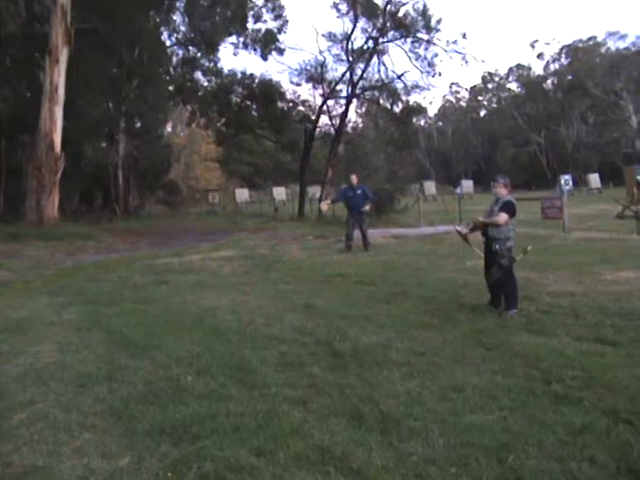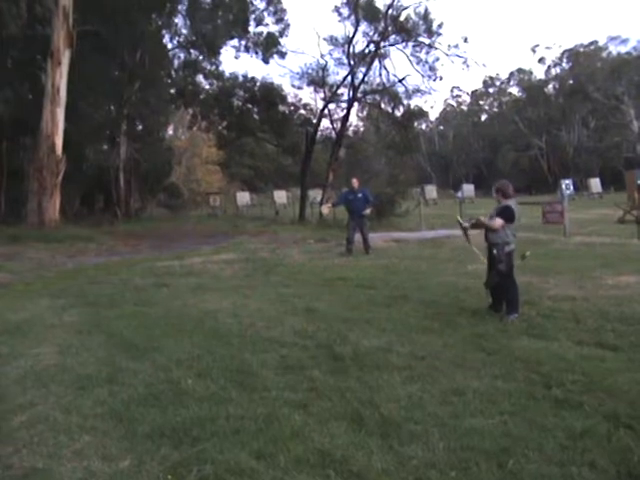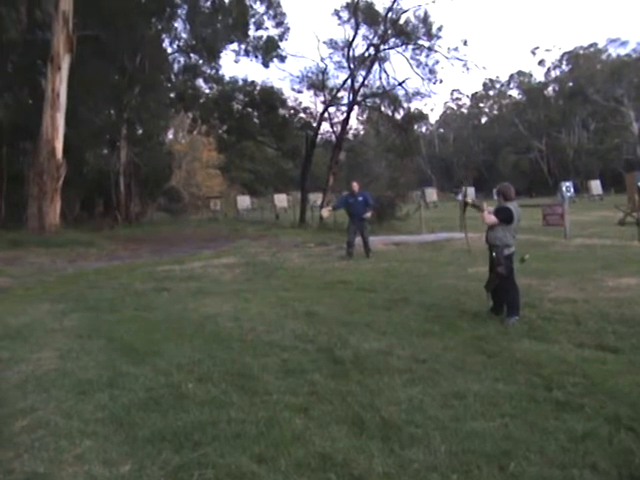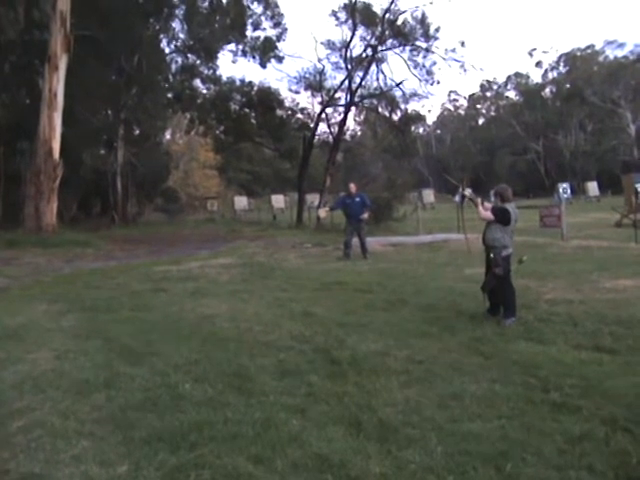
dt=0.5s
person 1, frame 1
left shoulder: (509, 203)
right shoulder: (496, 202)
left elbow: (500, 220)
right elbow: (487, 221)
left wrist: (483, 221)
right wrist: (471, 229)
left hip: (502, 245)
right hip: (491, 243)
left knee: (506, 275)
right knee: (490, 274)
left ankle: (512, 306)
right ankle: (495, 301)
person 1, frame 2
left shoulder: (508, 208)
right shoulder: (503, 206)
left elbow: (495, 225)
right elbow: (491, 223)
left wrist: (483, 221)
right wrist: (476, 224)
left hip: (503, 249)
right hip: (495, 248)
left knee: (507, 279)
right knee: (493, 278)
left ankle: (513, 311)
right ankle: (496, 306)
person 1, frame 3
left shoulder: (506, 210)
right shoulder: (507, 208)
left elbow: (488, 220)
right elbow: (492, 211)
left wrist: (485, 211)
left hip: (503, 251)
right hip: (498, 250)
left knee: (507, 282)
right knee: (496, 281)
left ankle: (513, 313)
right ankle: (497, 308)
person 1, frame 4
left shoulder: (504, 211)
right shoulder: (502, 208)
left elbow: (483, 215)
right elbow: (488, 206)
left wrist: (478, 205)
right wrist: (473, 197)
left hip: (501, 253)
right hip: (494, 251)
left knee: (504, 283)
right knee: (491, 282)
left ankle: (509, 315)
right ankle: (494, 309)
